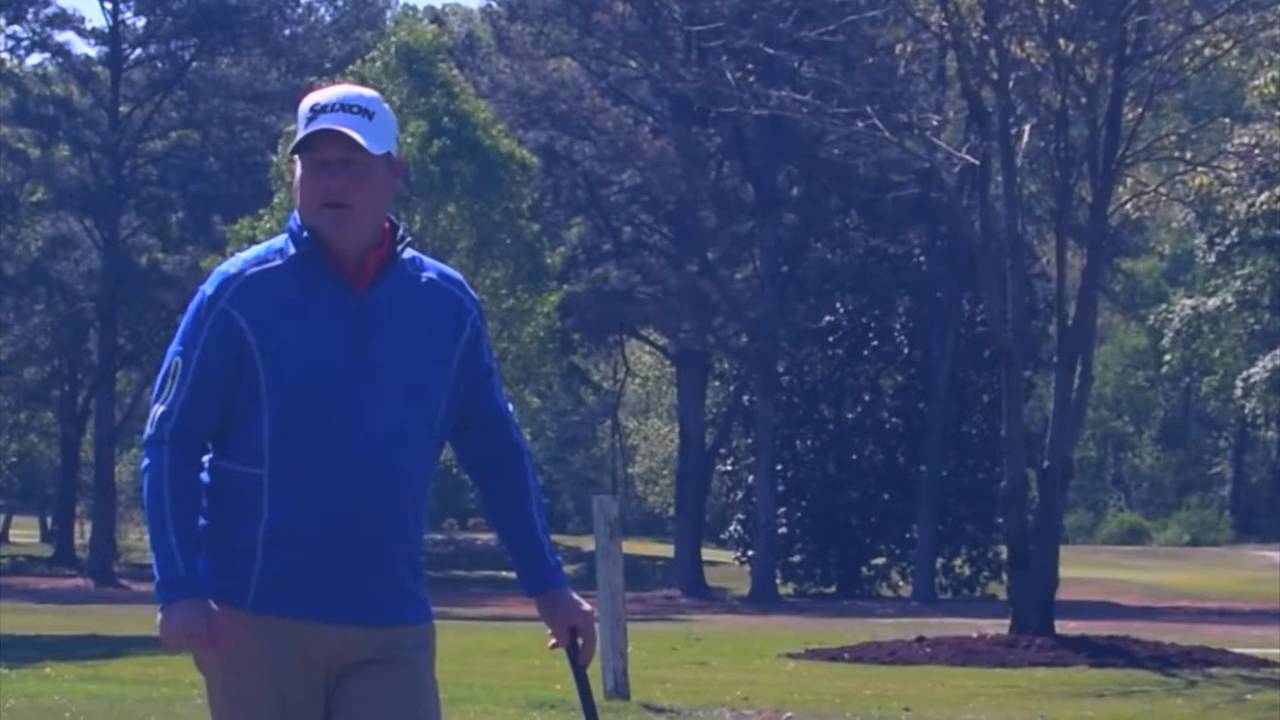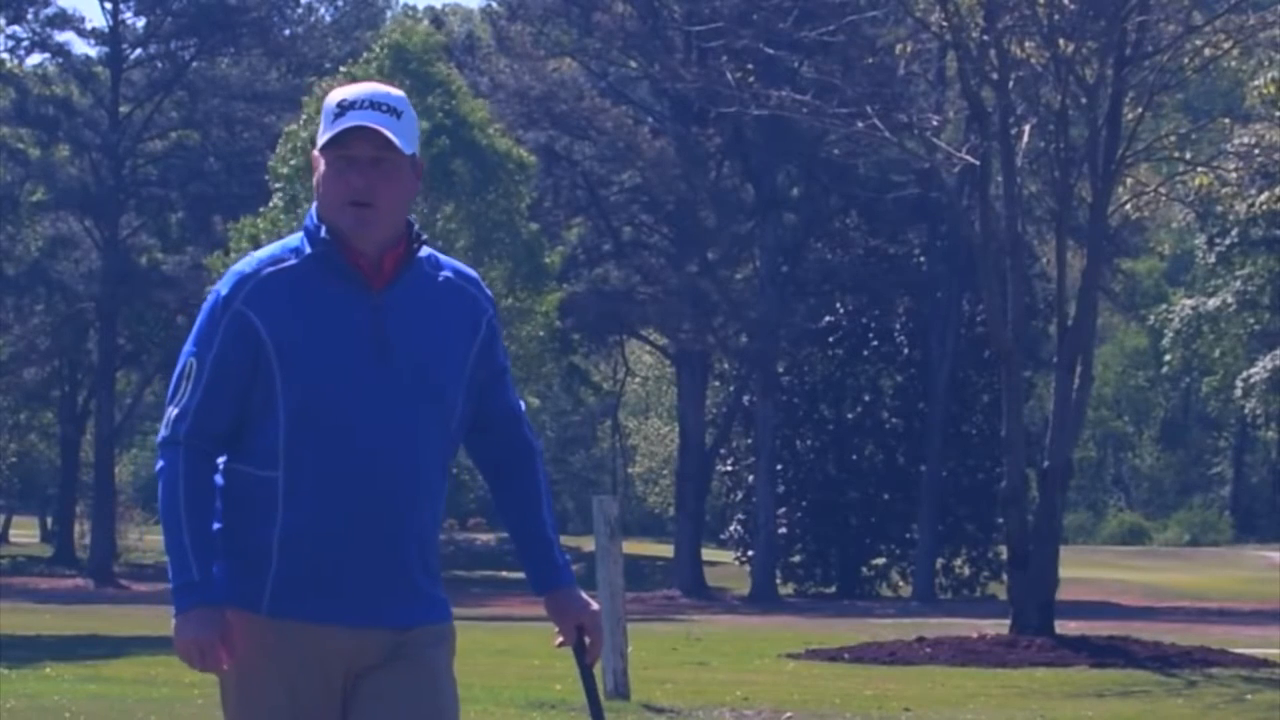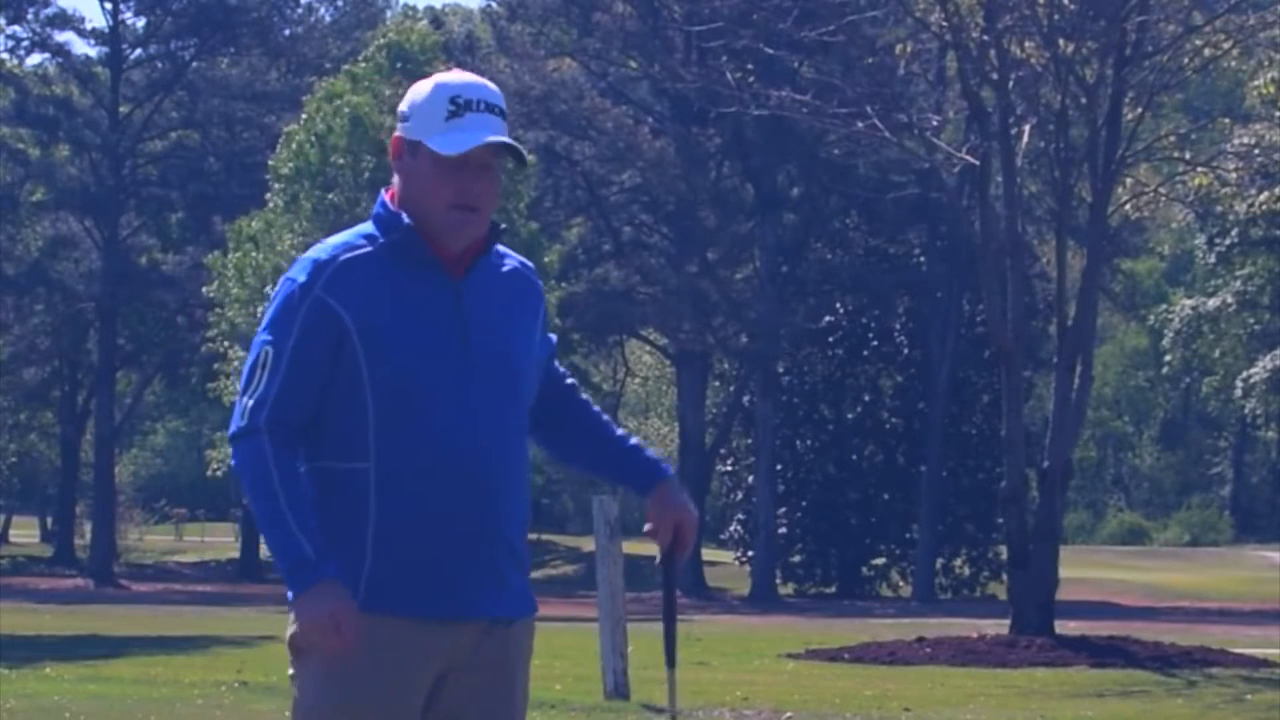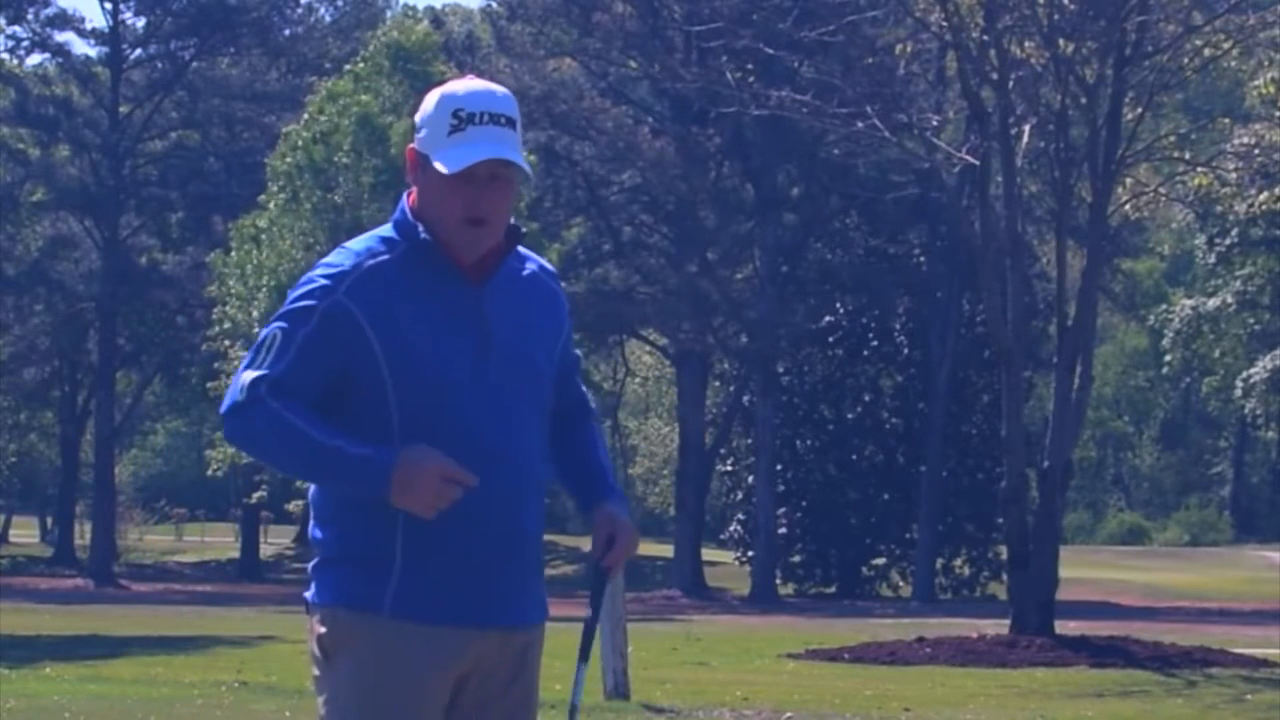
dt=1s
person 1, frame 1
left shoulder: (447, 303)
right shoulder: (241, 292)
left elbow: (498, 451)
right elbow: (172, 443)
left wrist: (546, 583)
right wrist: (180, 588)
left hip: (393, 625)
right hip: (258, 616)
person 1, frame 2
left shoulder: (464, 301)
right shoulder: (256, 291)
left elbow: (509, 449)
right elbow: (186, 445)
left wrist: (554, 581)
right wrist: (195, 595)
left hip: (410, 626)
right hip: (273, 618)
person 1, frame 3
left shoulder: (519, 287)
right shoulder: (330, 280)
left elbow: (554, 407)
right elbow: (259, 433)
left wrist: (652, 479)
right wrist: (310, 575)
left hip: (496, 616)
right hip: (363, 615)
person 1, frame 4
left shoulder: (538, 288)
right shoulder: (351, 287)
left elbow: (567, 413)
right elbow: (250, 409)
left wrist: (602, 496)
right wrist: (380, 470)
left hip: (509, 616)
right hip: (382, 616)
